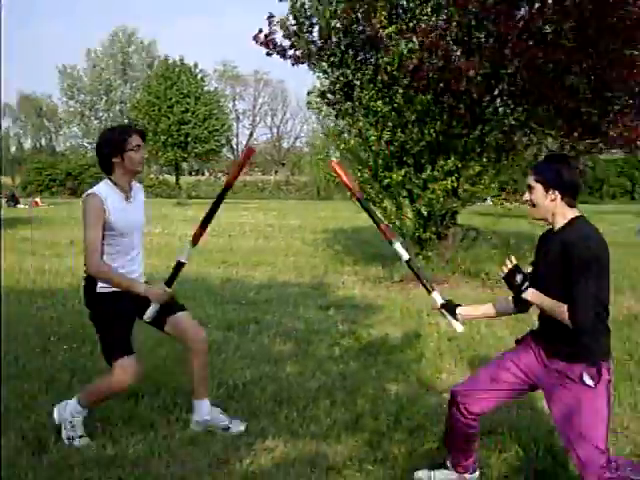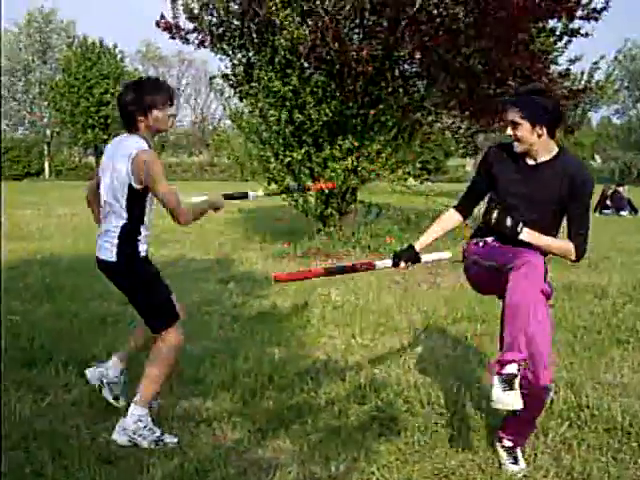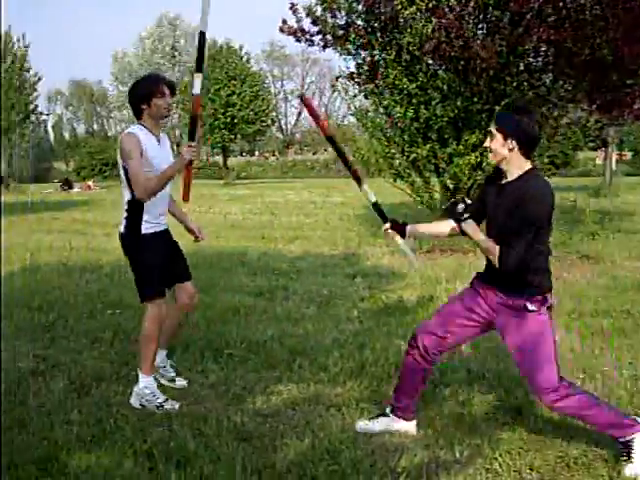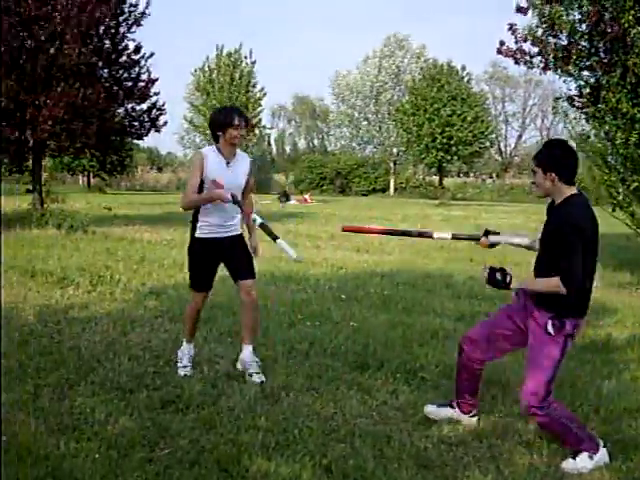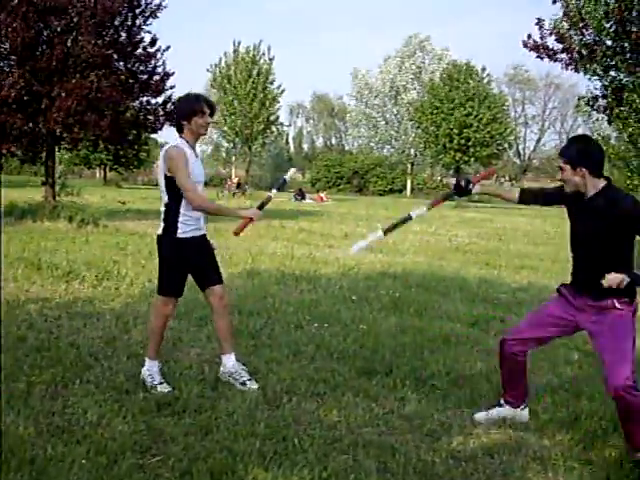
dt=1s
person 1, frame 1
left shoulder: (583, 242)
right shoulder: (549, 239)
left elbow: (582, 319)
right elbow: (523, 303)
left wrist: (527, 291)
right wrist: (463, 310)
left hip: (580, 368)
right hip: (540, 350)
right knee: (463, 398)
person 1, frame 2
left shoulder: (574, 175)
right shoulder: (497, 156)
left elbow: (576, 250)
right elbow: (463, 207)
left wrist: (521, 231)
right wrist: (416, 247)
left hip: (532, 279)
right hip: (484, 258)
left knee: (540, 378)
right knee: (527, 261)
left ankle: (511, 439)
right ankle: (507, 366)
person 1, frame 3
left shoulder: (535, 193)
right shoulder: (497, 180)
left elbow: (504, 257)
right elbow: (460, 222)
left wrist: (469, 226)
right wrist: (410, 229)
left hip: (525, 303)
right hip: (486, 290)
left knee: (549, 391)
right knee: (422, 343)
right ankle: (401, 415)
person 1, frame 4
left shoulder: (575, 216)
right shoulder: (559, 207)
left elbow: (570, 282)
left wrist: (514, 282)
left hip: (557, 319)
right hip: (529, 305)
left knee: (534, 400)
right knee: (472, 345)
left ankle: (592, 450)
right ankle: (465, 408)
person 1, frame 5
right shoulder: (571, 194)
right elbow: (527, 196)
right wrist: (474, 189)
left hip: (612, 307)
right hip: (572, 298)
right knee: (512, 342)
right ankle: (515, 405)
person 2, frame 1
left shoulder: (137, 192)
right shoulder: (96, 199)
right elbow: (93, 265)
left wrist: (144, 287)
right wrist: (143, 288)
left hip: (138, 288)
right hip: (106, 294)
left knee: (196, 336)
right knee: (125, 377)
left ankle: (203, 412)
right ankle: (71, 411)
person 2, frame 2
left shoulder: (114, 146)
right shoulder: (144, 156)
left elbow: (92, 193)
right elbow: (182, 216)
right wrist: (210, 202)
left hip: (111, 252)
right hip: (127, 257)
left knee: (169, 310)
right knee: (172, 336)
left ankle: (112, 370)
right ankle: (134, 423)
person 2, frame 3
left shoulder: (164, 140)
right shoulder: (131, 138)
right elbow: (143, 192)
left wrist: (187, 222)
right wrist: (176, 166)
left hip: (160, 231)
right hip: (139, 234)
left knee: (187, 296)
right knee: (156, 308)
left ankle: (158, 361)
right ankle: (144, 388)
person 2, frame 4
left shoulder: (246, 162)
right shoulder: (201, 157)
right elbow: (187, 201)
left wrist: (252, 234)
right wrist: (213, 194)
left hip: (233, 237)
right hip: (203, 239)
left knee: (249, 294)
right knee: (198, 300)
left ankle: (248, 356)
right ankle: (187, 350)
person 2, frame 5
left shoulder: (192, 152)
right shoulder: (175, 152)
right elbow: (196, 201)
right wrist: (239, 211)
left hip: (196, 237)
right hip: (175, 239)
left knee: (220, 299)
right knee: (165, 305)
left ankle: (229, 365)
right ankle: (150, 368)
